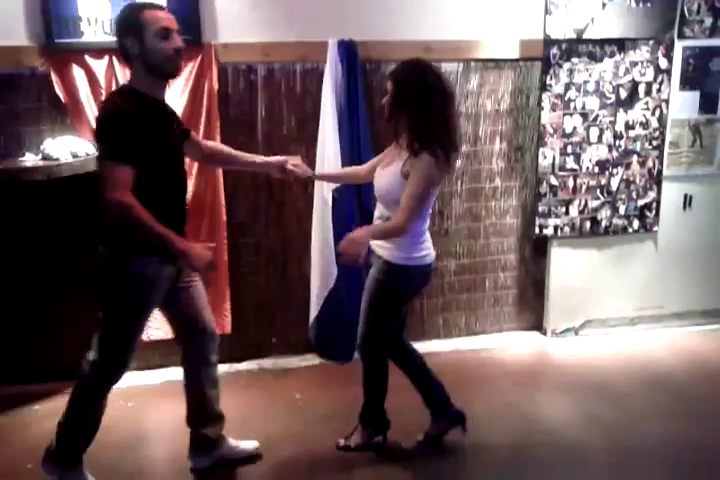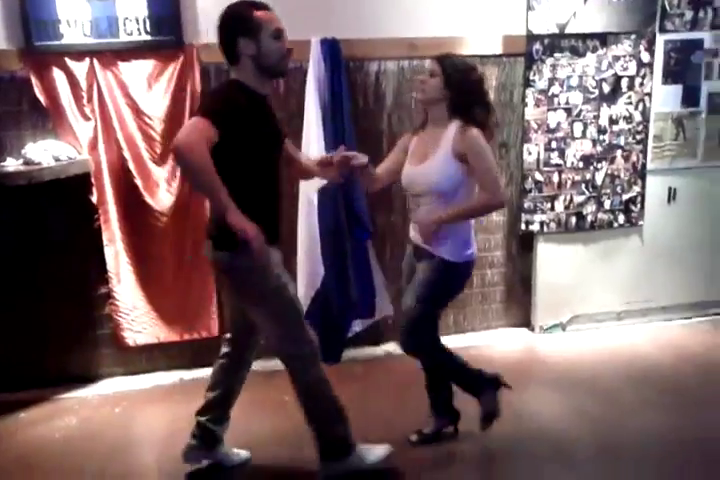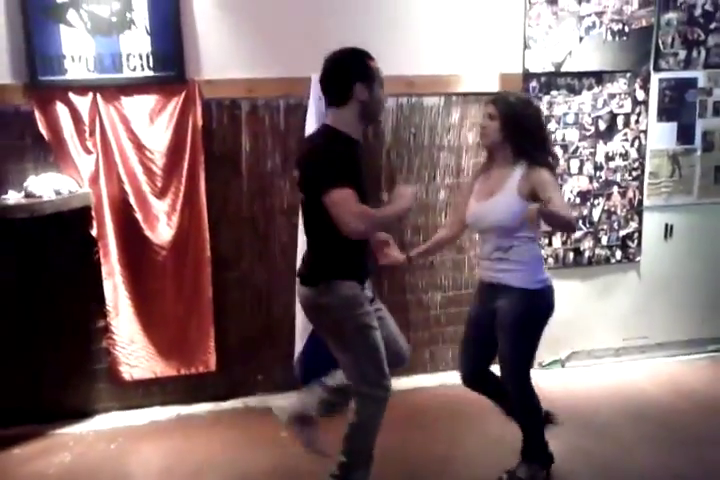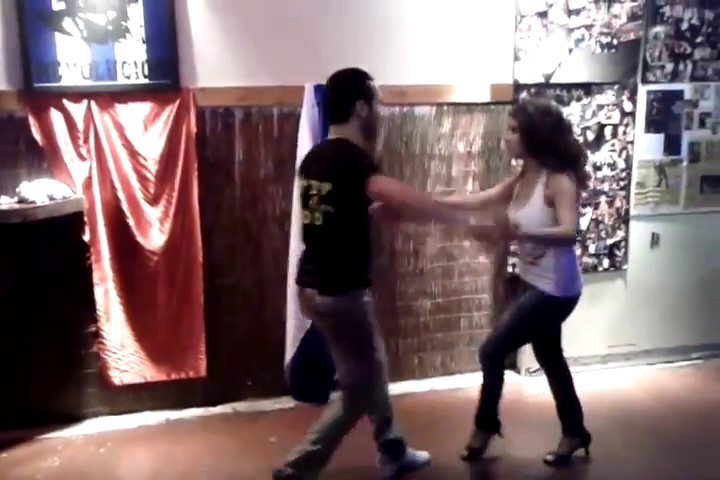
dt=0.5s
person 1, frame 1
left shoulder: (160, 109)
right shoulder: (120, 112)
left elbow: (199, 147)
right elbow: (118, 200)
left wrist: (264, 163)
right wrist: (184, 247)
left hip: (170, 257)
right hip: (136, 260)
left knee: (203, 340)
right knee: (110, 363)
person 1, frame 2
left shoulder: (255, 102)
right shoulder: (228, 102)
left elbow: (287, 152)
right elbow: (185, 145)
left wrist: (323, 165)
right wrist: (232, 214)
left hip: (244, 249)
right hip: (246, 251)
left knee: (239, 343)
right knee: (300, 349)
left ankle: (204, 441)
right ankle: (339, 453)
person 1, frame 3
left shoulder: (341, 144)
right shoulder: (326, 150)
right elbow: (353, 222)
left wrist: (374, 237)
right wrist: (401, 204)
left hip: (347, 283)
right hip: (332, 288)
left knee: (393, 351)
right knee: (374, 387)
left ankle: (309, 405)
person 1, frame 4
left shoulder: (315, 159)
right shoulder: (352, 159)
right elbow: (403, 199)
left wrist: (370, 210)
right wrist: (467, 217)
left hip: (316, 287)
right hip: (340, 295)
left knee: (370, 371)
right knee: (355, 391)
person 2, frame 1
left shoulder: (426, 158)
right shoulder: (404, 144)
left elbow: (401, 223)
right elbow: (365, 172)
left wrist: (366, 233)
right wrist: (313, 174)
left hip: (401, 265)
right hip: (394, 261)
left knee: (371, 343)
right knee: (391, 341)
left ankle: (372, 424)
right ankle: (443, 410)
person 2, frame 2
left shoulder: (467, 137)
right shoulder: (413, 139)
left elbow: (496, 196)
right elbow: (376, 182)
left wrist: (444, 216)
right wrist: (361, 166)
left hip: (449, 258)
right hip: (418, 252)
left knee: (414, 337)
right knee: (419, 337)
left ankle: (483, 385)
right ankle: (444, 416)
person 2, frame 3
left shoulder: (533, 175)
right shoulder: (478, 179)
left elbow: (568, 223)
right elbow: (452, 229)
left wrist: (542, 212)
right wrist: (409, 256)
left hip: (525, 293)
right hip: (488, 289)
left knee: (514, 377)
right knee: (473, 372)
right ankle: (534, 416)
person 2, frame 4
left shoulder: (560, 181)
right shoulder: (522, 178)
left elbow: (569, 234)
right elbow: (479, 201)
left wrist: (520, 233)
left hip: (552, 290)
right hip: (532, 283)
left knee: (492, 351)
right knee: (549, 360)
left ankle: (485, 426)
right ankle: (574, 433)
